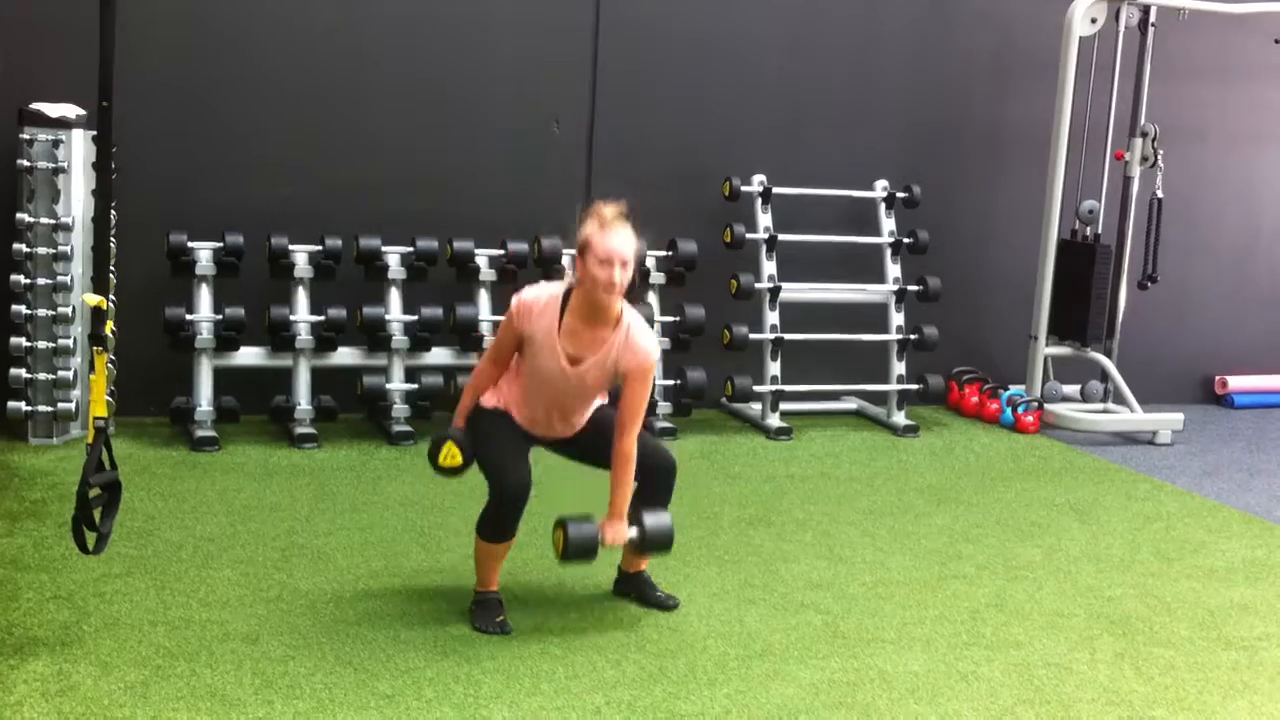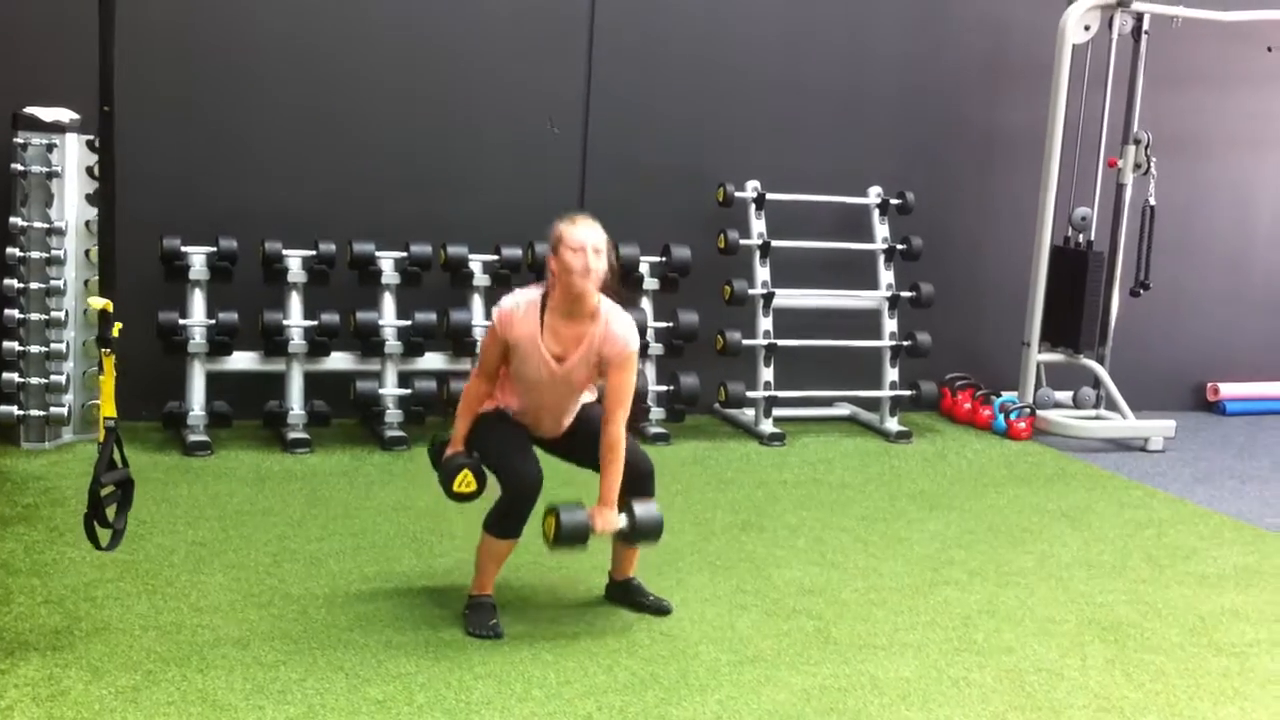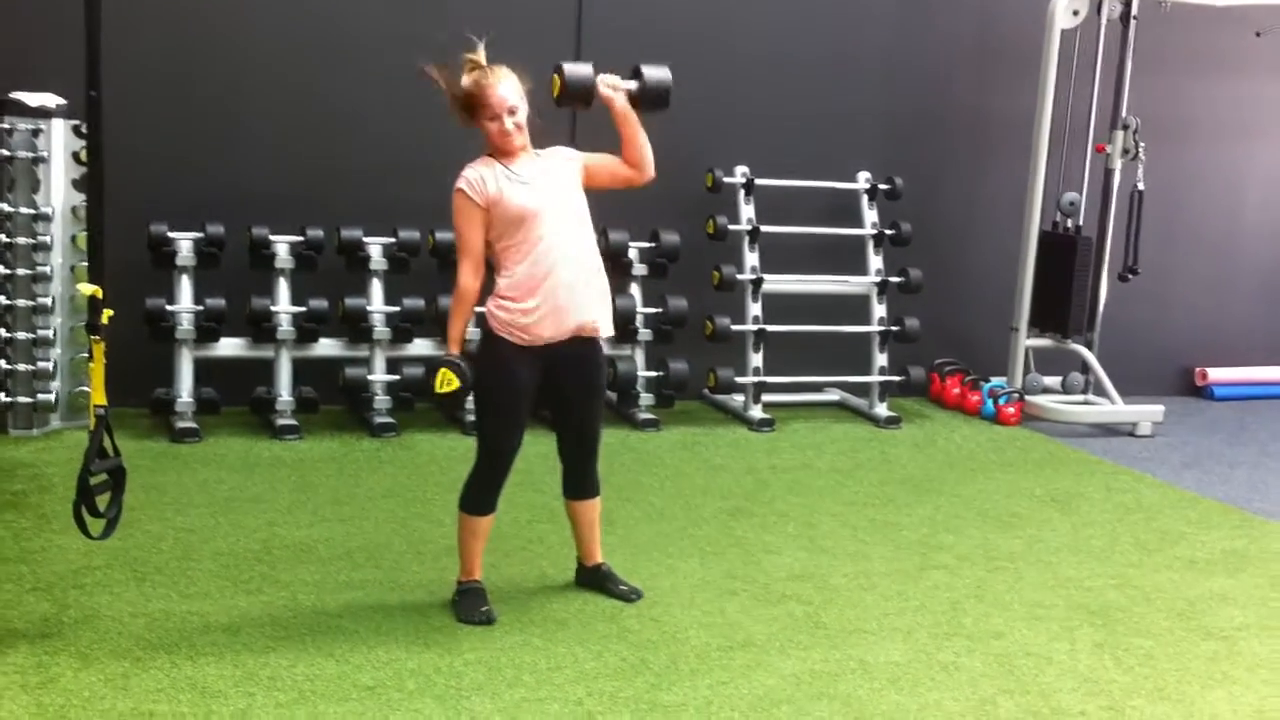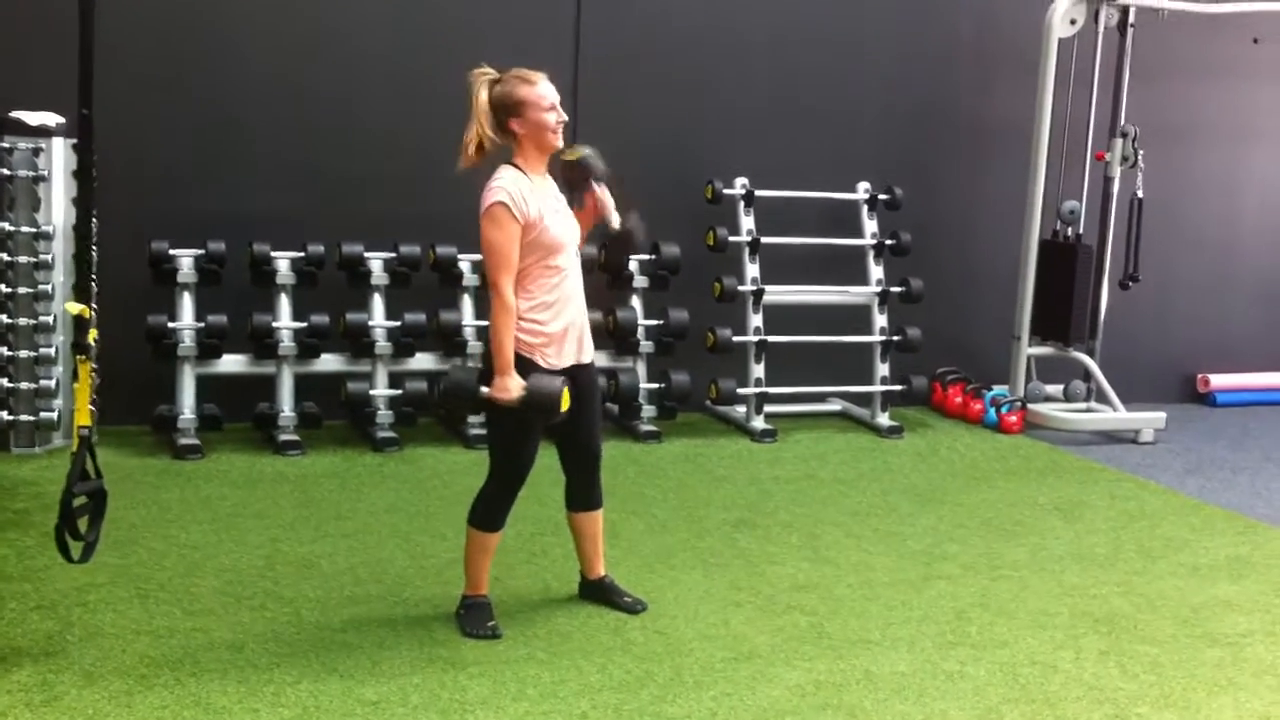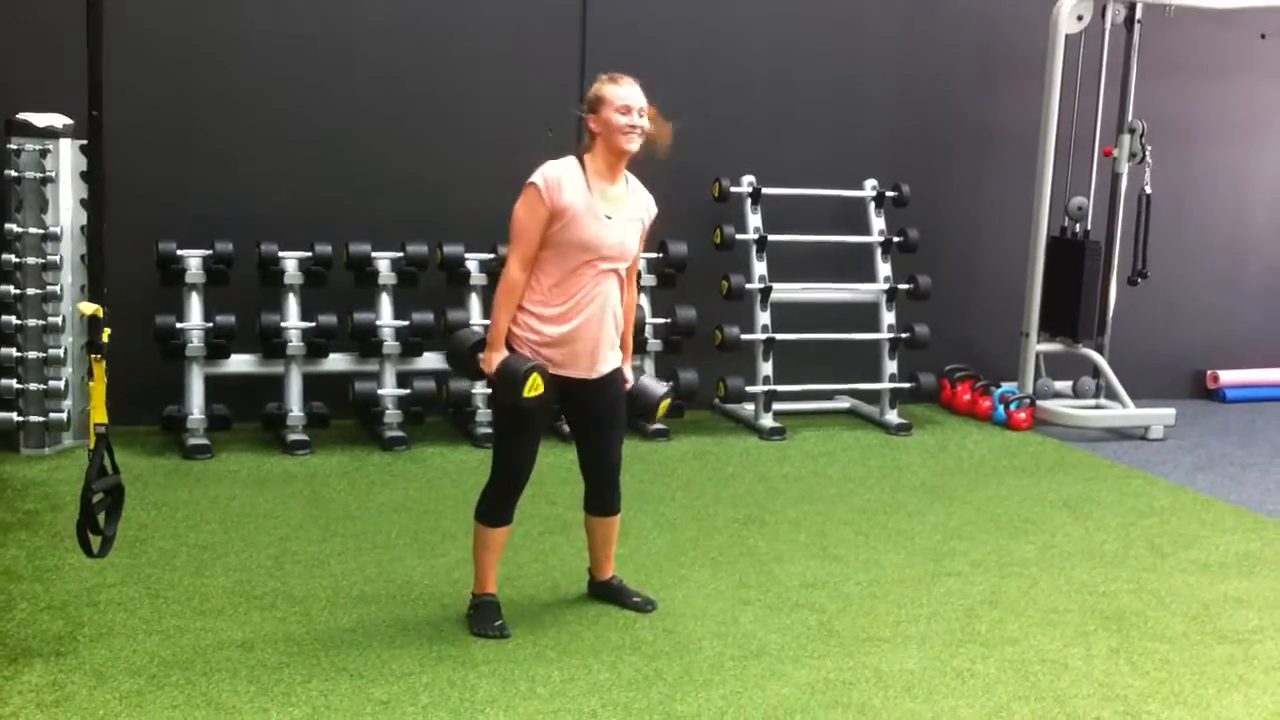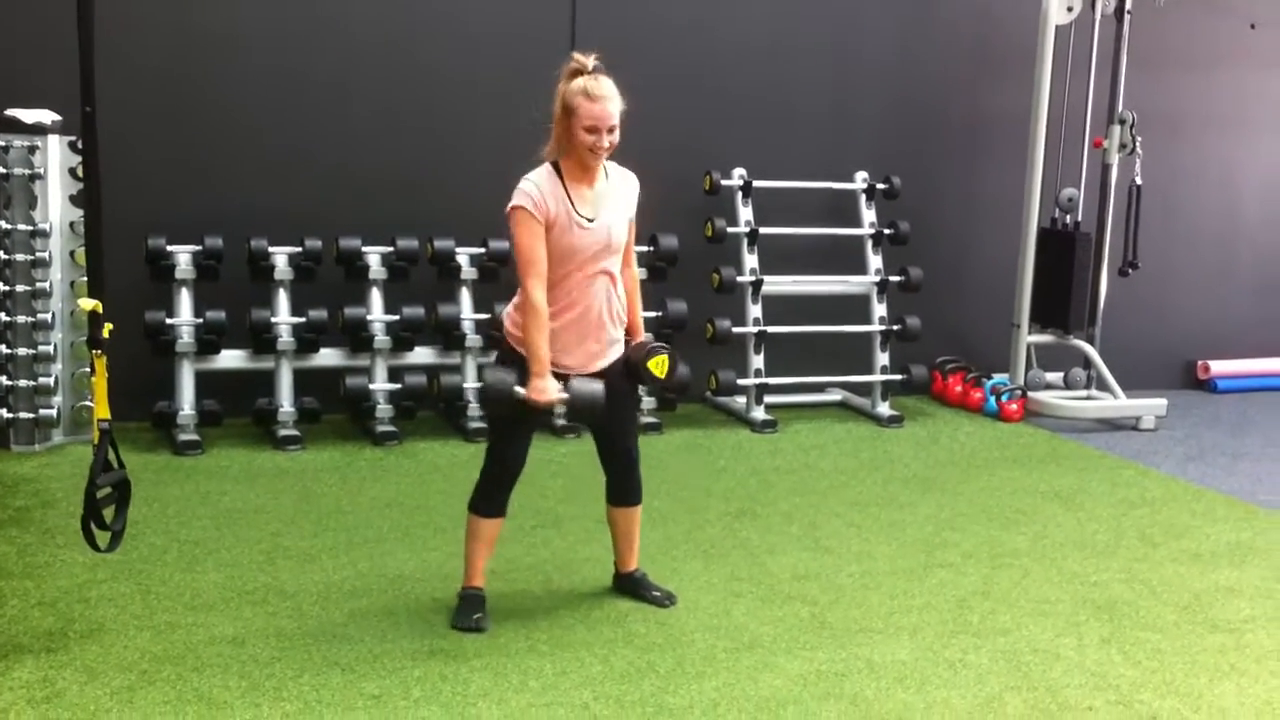
dt=0.7s
person 1, frame 1
left shoulder: (639, 342)
right shoulder: (533, 304)
left elbow: (626, 440)
right elbow: (493, 363)
left wrist: (617, 518)
right wrist: (460, 422)
left hip: (578, 422)
right hip: (505, 415)
left knee: (659, 467)
right knee: (511, 485)
left ankle: (631, 576)
right ankle: (486, 593)
person 1, frame 2
left shoulder: (618, 330)
right shoulder: (514, 311)
left elbow: (614, 426)
right elbow: (482, 378)
left wrist: (607, 504)
right wrist: (457, 442)
left hip: (569, 416)
right hip: (505, 416)
left knee: (639, 470)
right knee: (523, 481)
left ankle: (622, 581)
right ankle: (480, 597)
person 1, frame 3
left shoulder: (560, 162)
right shoulder: (476, 180)
left elbow: (640, 171)
right elbow: (468, 272)
left wrist: (617, 102)
right wrist: (453, 348)
left hip: (581, 336)
right hip: (514, 342)
left knee: (583, 455)
right knee: (494, 463)
left ankle: (592, 566)
right ankle: (469, 584)
person 1, frame 4
left shoulder: (547, 180)
right shoulder: (506, 192)
right elbow: (503, 288)
left wrist: (595, 209)
right wrist: (503, 372)
left hip: (574, 352)
right hip: (528, 360)
left knee: (586, 466)
right knee: (507, 479)
left ankle: (594, 578)
right ankle: (474, 598)
person 1, frame 5
left shoulder: (641, 202)
right shoulder: (552, 181)
right elbow: (517, 269)
left wrist: (627, 357)
right wrist: (496, 345)
left hip: (598, 362)
right hip: (534, 357)
left knee: (605, 472)
right knee: (509, 475)
left ankle: (602, 577)
right ankle: (483, 596)
person 1, frame 6
left shoulder: (626, 184)
right shoulder: (535, 192)
right elbow: (534, 290)
left wrist: (638, 336)
right wrist: (539, 373)
left hip: (604, 353)
right hip: (532, 351)
left knee: (624, 461)
right knee: (502, 467)
left ankle: (628, 572)
right ankle: (472, 591)
